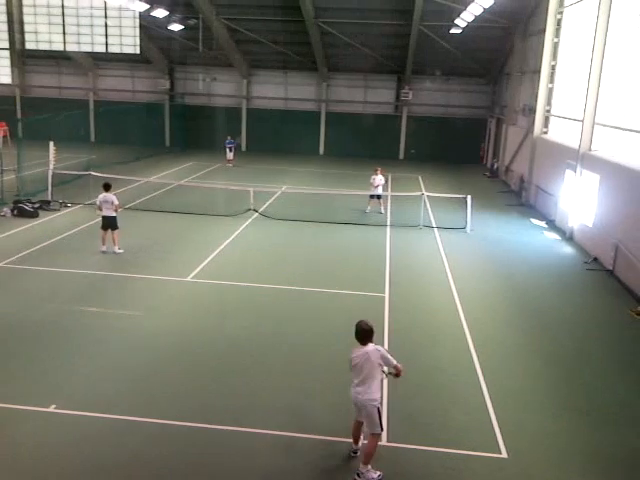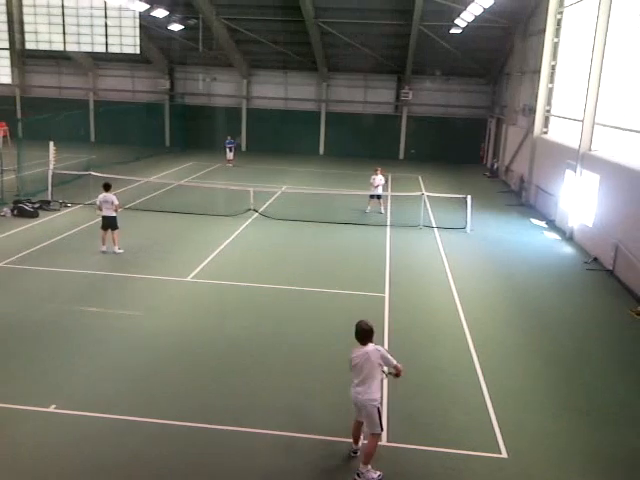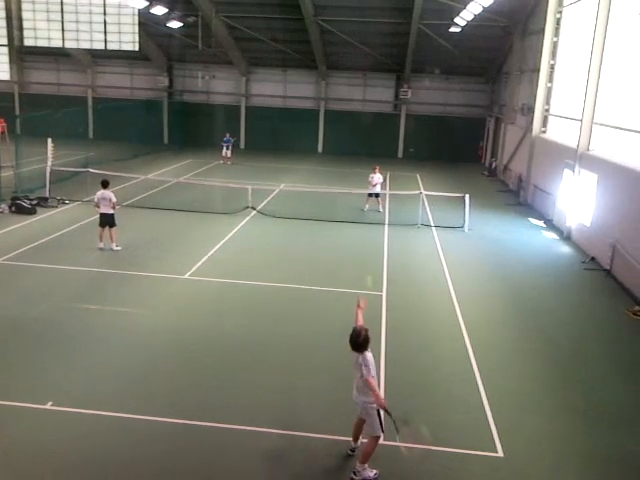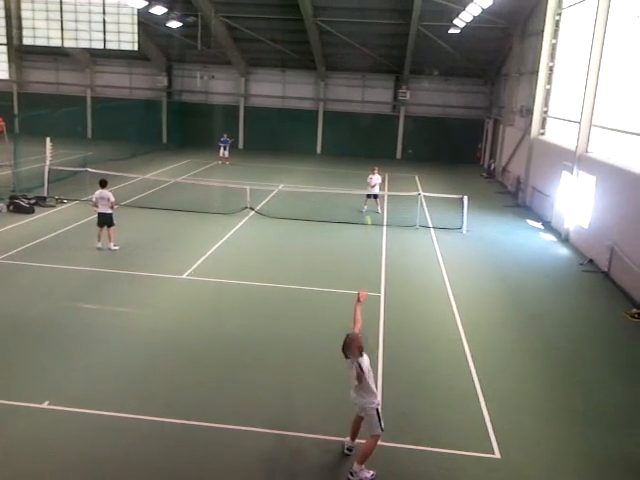
dt=0.2s
person 1, frame 1
left shoulder: (354, 354)
right shoulder: (378, 351)
right elbow: (398, 369)
right wrist: (397, 374)
left hip: (356, 394)
right hip: (371, 397)
left knee: (359, 421)
right knee: (375, 433)
left ankle: (355, 449)
person 1, frame 2
left shoulder: (354, 353)
right shoulder: (378, 351)
right elbow: (398, 368)
right wrist: (396, 373)
left hip: (356, 395)
right hip: (370, 399)
left knee: (359, 421)
right knee: (375, 435)
left ankle: (355, 448)
person 1, frame 3
left shoulder: (357, 349)
right shoulder: (366, 357)
left elbow: (359, 324)
right elbow: (369, 381)
left wrist: (359, 309)
right wrist: (379, 397)
left hip: (359, 395)
right hip: (368, 400)
left knee: (361, 419)
right knee: (375, 435)
left ankle: (354, 446)
person 1, frame 4
left shoulder: (352, 354)
right shoulder: (358, 361)
left elbow: (357, 323)
right elbow: (360, 380)
left wrist: (359, 303)
right wrist: (360, 372)
left hip: (358, 397)
right hip: (368, 401)
left knee: (359, 417)
right knee: (375, 436)
left ankle: (350, 444)
